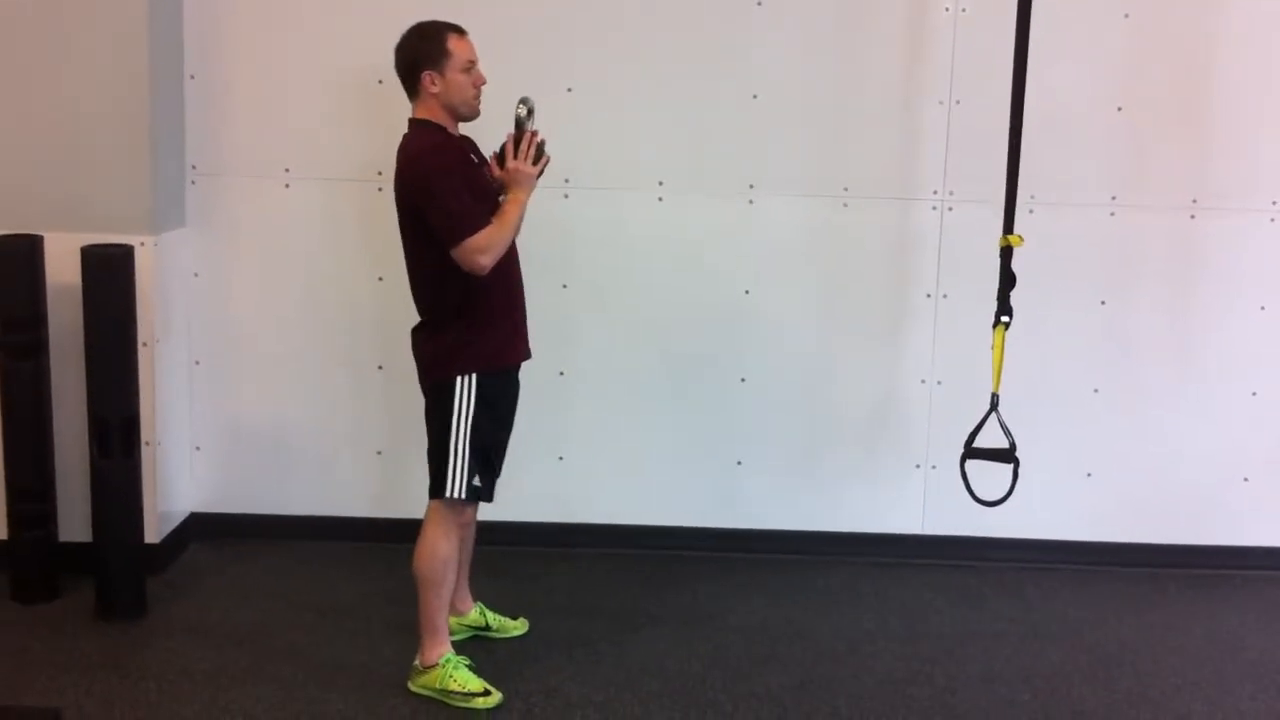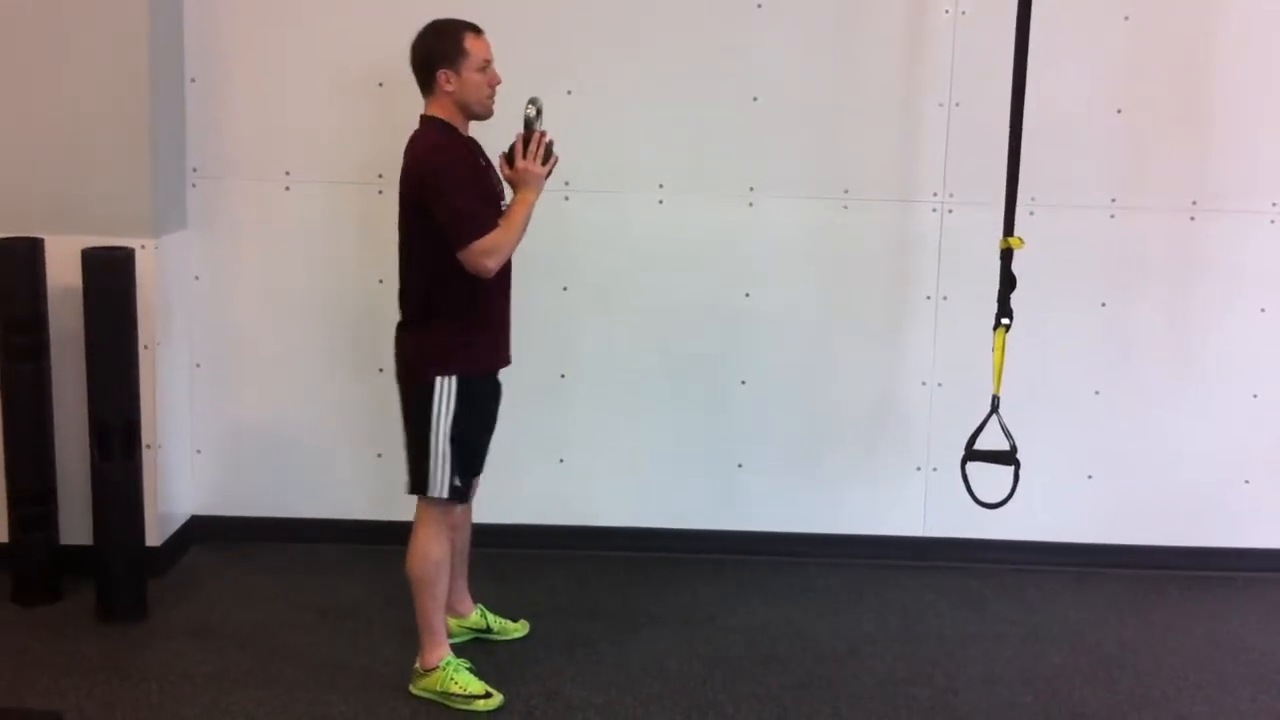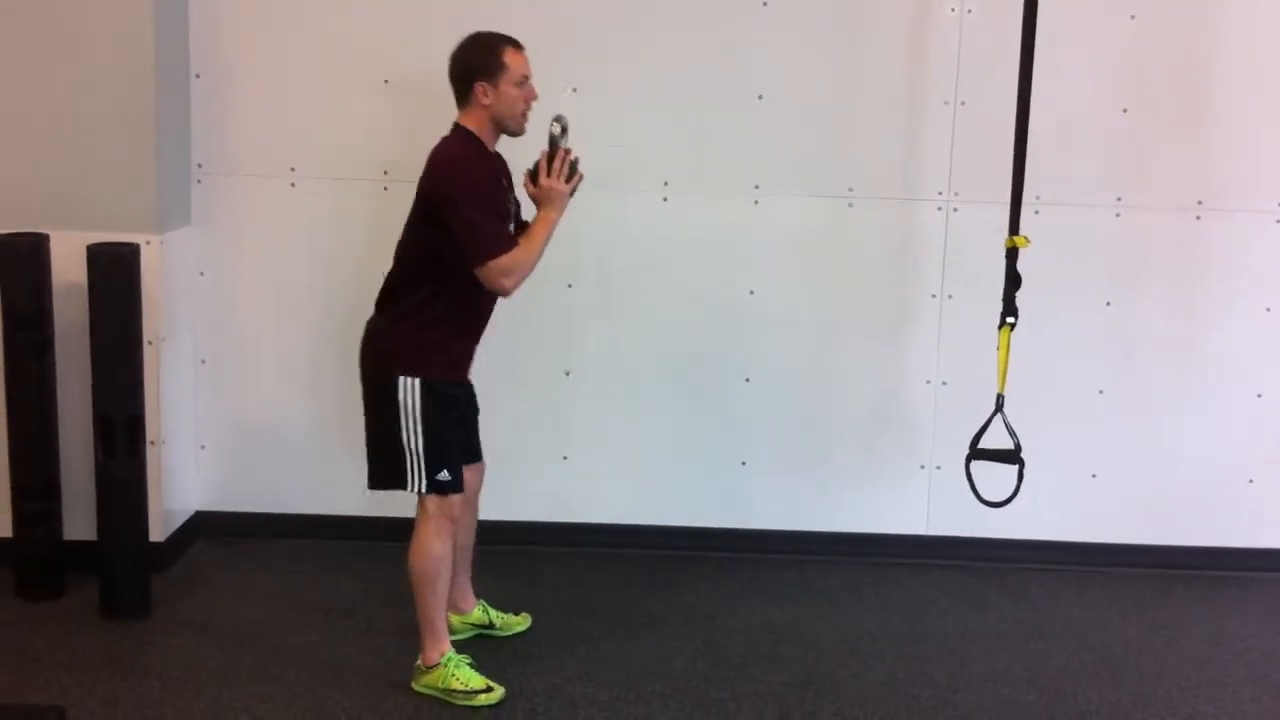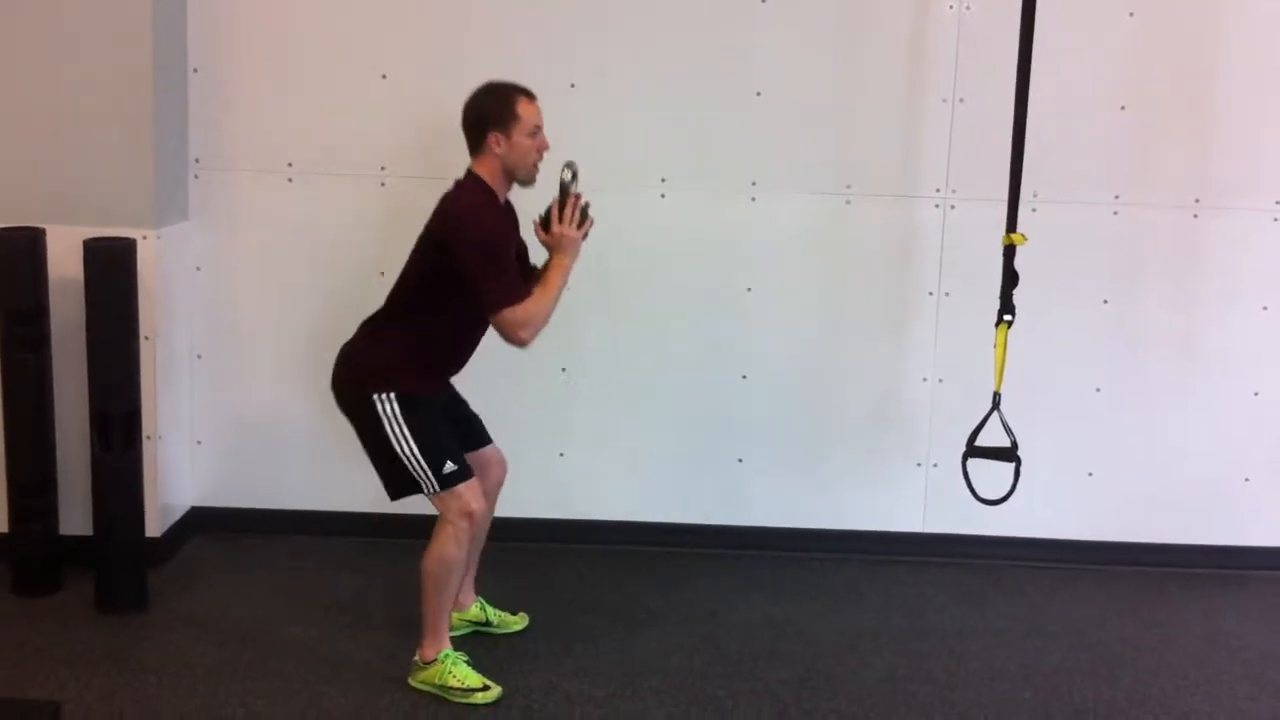
dt=0.3s
person 1, frame 1
left shoulder: (453, 147)
right shoulder: (428, 155)
right elbow: (478, 253)
left wrist: (508, 183)
right wrist: (520, 190)
left hip: (486, 350)
right hip: (463, 357)
left knee: (468, 494)
right knee: (451, 503)
left ankle: (461, 609)
right ankle: (432, 660)
person 1, frame 2
left shoulder: (457, 147)
right shoulder: (436, 154)
left elbow: (484, 240)
right elbow: (484, 256)
left wrist: (516, 186)
right wrist: (528, 191)
left hip: (468, 354)
right hip: (444, 359)
left knee: (459, 495)
right knee: (440, 503)
left ankle: (460, 611)
right ankle: (432, 662)
person 1, frame 3
left shoulder: (485, 163)
right shoulder: (460, 166)
left elbow: (507, 253)
right elbow: (503, 276)
left wrist: (541, 208)
right wrist: (551, 210)
left hip: (440, 359)
right hip: (408, 363)
left knee: (467, 483)
right knee: (442, 503)
left ankle: (463, 608)
right ankle: (434, 660)
person 1, frame 4
left shoulder: (494, 208)
right shoulder: (472, 215)
left elbow: (522, 297)
right elbow: (520, 326)
left wrist: (554, 253)
right wrist: (566, 256)
left hip: (419, 375)
right hip: (383, 382)
left knee: (489, 470)
right knee: (463, 505)
left ankle: (463, 603)
right ankle: (432, 655)
